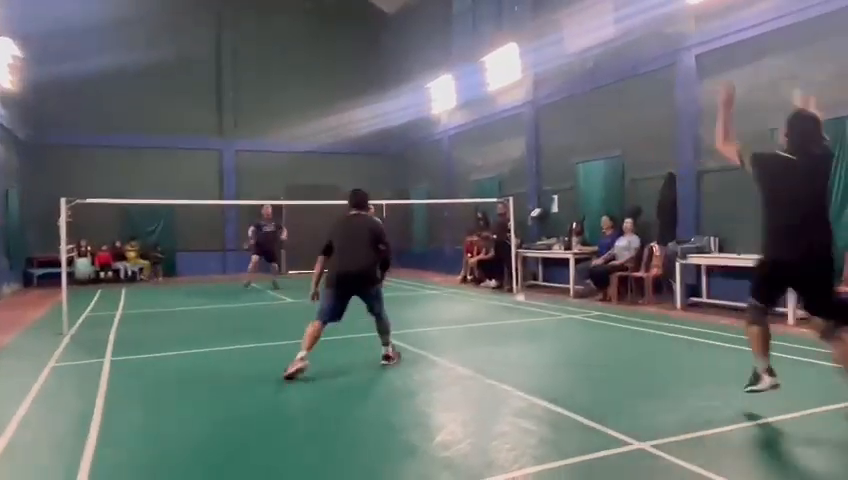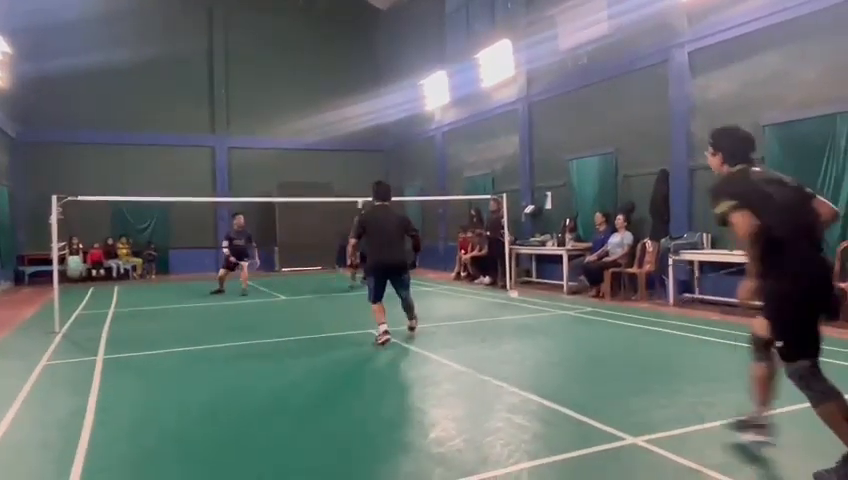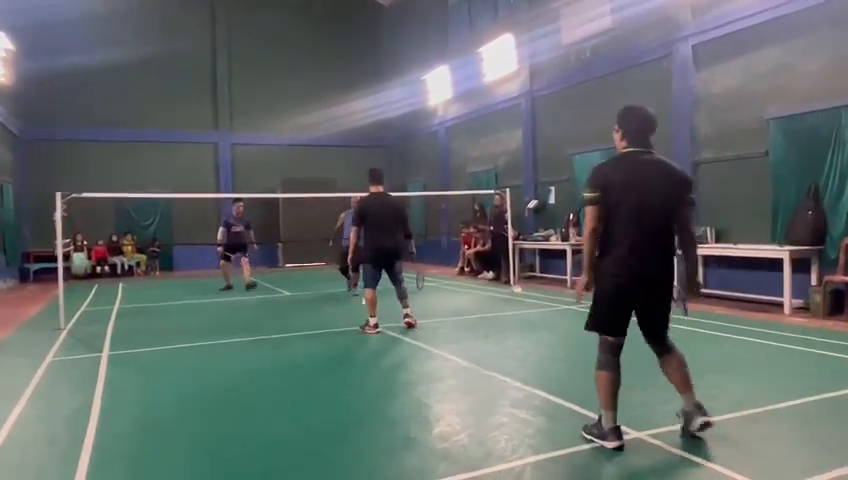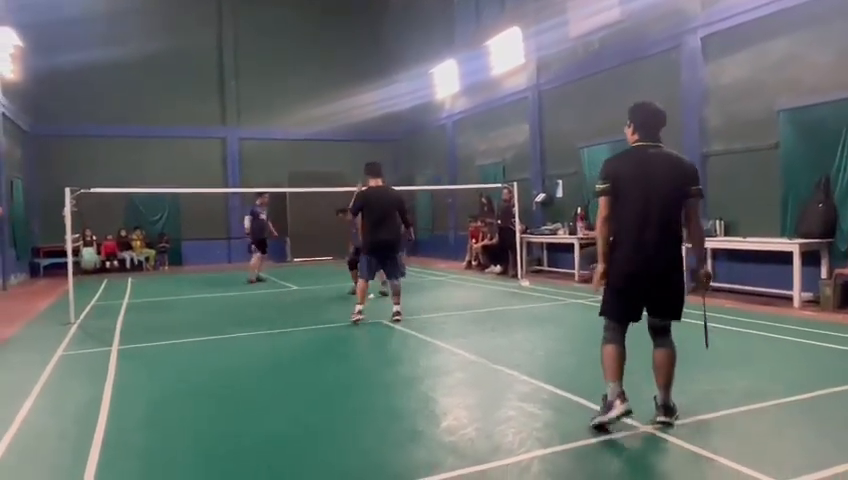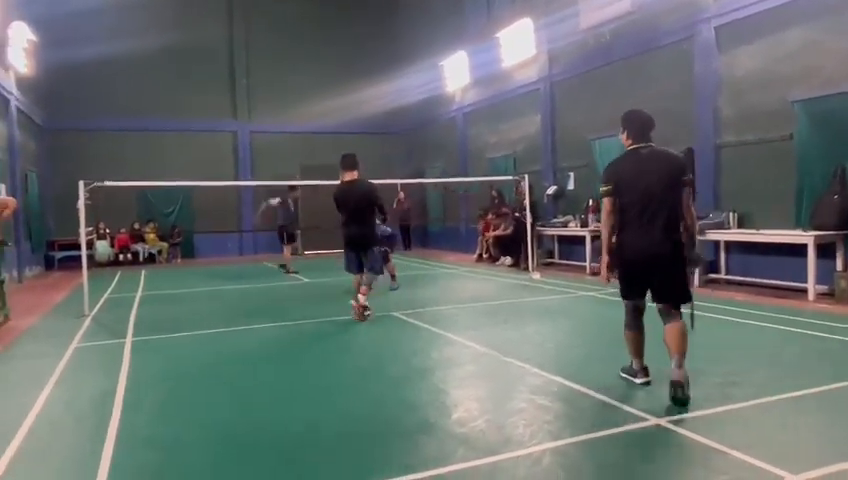
dt=0.7s
person 1, frame 1
left shoulder: (768, 163)
right shoulder: (821, 158)
left elbow: (724, 146)
right elbow: (815, 127)
left wrist: (725, 106)
right wrist: (808, 107)
left hip: (779, 258)
right hip: (818, 257)
left knee: (756, 312)
left ankle: (763, 371)
person 1, frame 2
left shoulder: (724, 187)
right shoulder: (776, 178)
left elbow: (747, 228)
left wrist: (754, 277)
left hip: (788, 281)
right hip: (812, 273)
left knee: (801, 370)
right knee: (760, 337)
right ankle: (758, 419)
person 1, frame 3
left shoulder: (604, 172)
right shoulder: (675, 175)
left elbow: (592, 228)
right elbow: (685, 230)
left wrist: (587, 272)
right wrist: (691, 272)
left hip: (615, 273)
right hip: (658, 274)
left knee: (609, 347)
right knee: (660, 341)
left ankle: (607, 428)
right ankle: (693, 409)
person 1, frame 4
left shoulder: (614, 166)
right shoulder: (684, 168)
left elbow: (604, 218)
right elbow: (692, 221)
left wrist: (602, 261)
right wrist: (701, 263)
left hip: (625, 264)
right hip: (667, 265)
left knee: (613, 330)
right knee: (661, 332)
left ankle: (615, 397)
right ankle: (665, 405)
person 1, frame 5
left shoulder: (614, 169)
right shoulder: (675, 161)
left elbow: (609, 214)
right elbow: (686, 208)
left wrist: (606, 255)
left hip: (630, 251)
right hip: (667, 249)
left knee: (633, 309)
right knee: (671, 311)
left ankle: (638, 368)
right ankle: (677, 370)
person 2, frame 1
left shoulder: (338, 226)
right shoulder: (374, 225)
left elbow: (322, 259)
right elbow: (385, 253)
left wrist: (314, 287)
right wrist: (382, 273)
left hip: (339, 276)
right hip: (366, 276)
left knee: (320, 320)
right knee: (379, 313)
left ankle: (300, 359)
right ankle: (388, 353)
person 2, frame 2
left shoulder: (366, 217)
right shoulder: (400, 217)
left elbow: (353, 242)
right elbow: (416, 238)
right wrist: (415, 258)
left hip: (376, 264)
right hip: (399, 263)
left knee: (376, 301)
right knee: (405, 295)
left ankle: (383, 330)
right ankle: (412, 324)
person 2, frame 3
left shoulder: (363, 203)
right shoulder: (396, 202)
left elbow: (356, 230)
right elbow: (406, 227)
left wrist: (351, 252)
right wrist: (411, 246)
left hip: (372, 251)
right hip: (393, 250)
left knee: (370, 287)
right knee: (399, 283)
left ankle: (373, 322)
right ankle: (408, 314)
person 2, frame 4
left shoulder: (363, 195)
right shoulder: (395, 194)
left elbow: (352, 213)
right elbow: (405, 217)
right wrist: (410, 233)
left hip: (371, 243)
right hip: (391, 243)
left knee: (363, 277)
right knee: (394, 277)
left ankle: (358, 309)
right ankle: (397, 310)
person 2, frame 5
left shoulder: (338, 191)
right shoulder: (368, 187)
right elbow: (380, 208)
right wrist: (383, 217)
left hip: (350, 237)
right hip: (367, 236)
left knee: (358, 272)
right knee: (372, 270)
left ankle: (363, 305)
right ankle: (361, 299)
